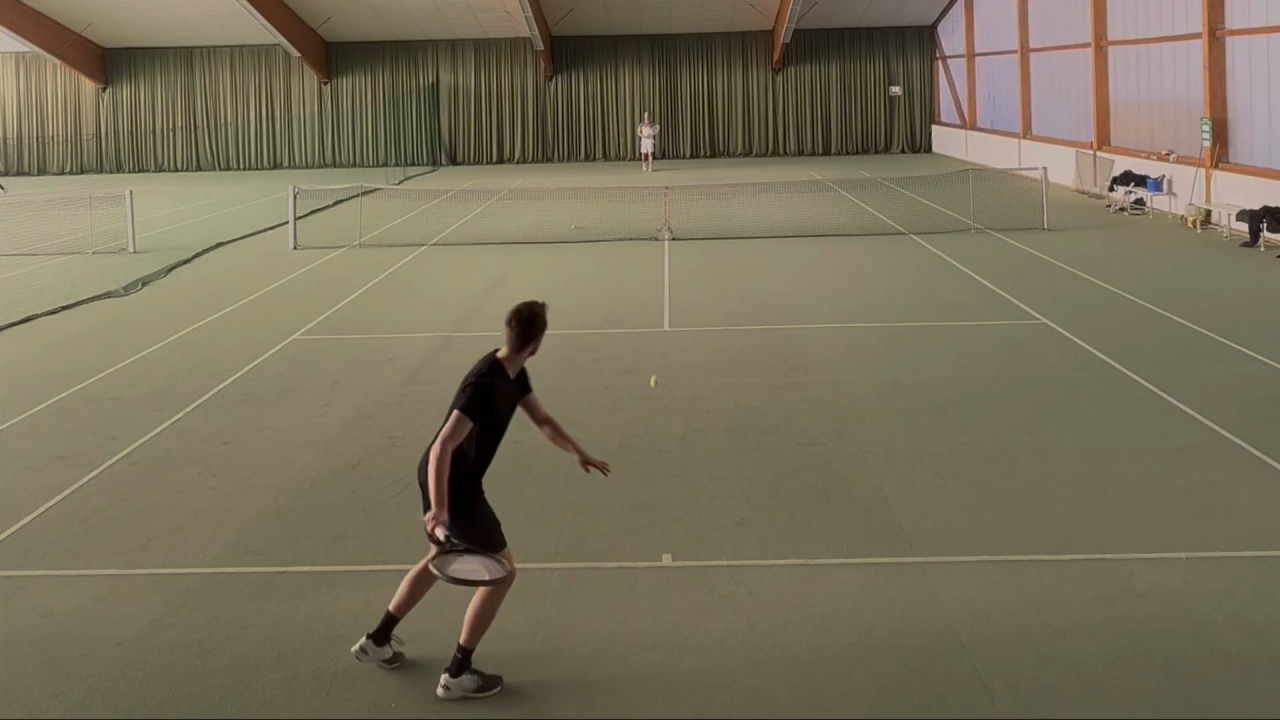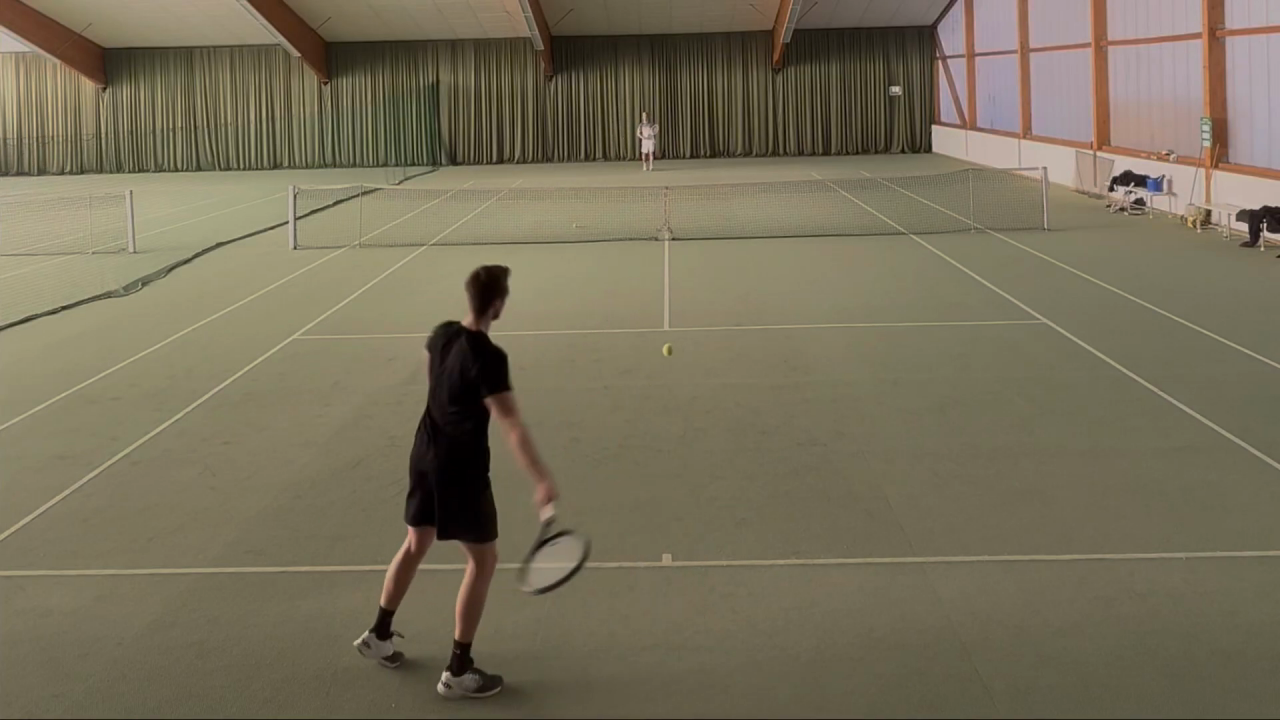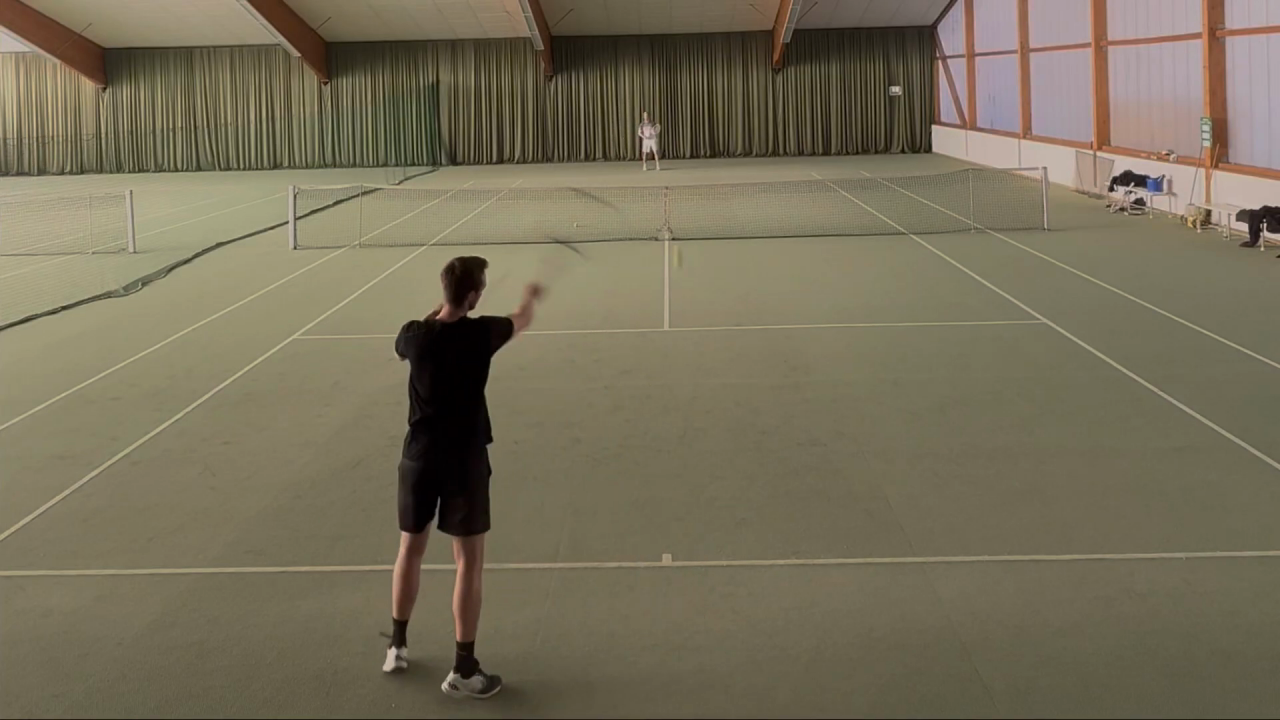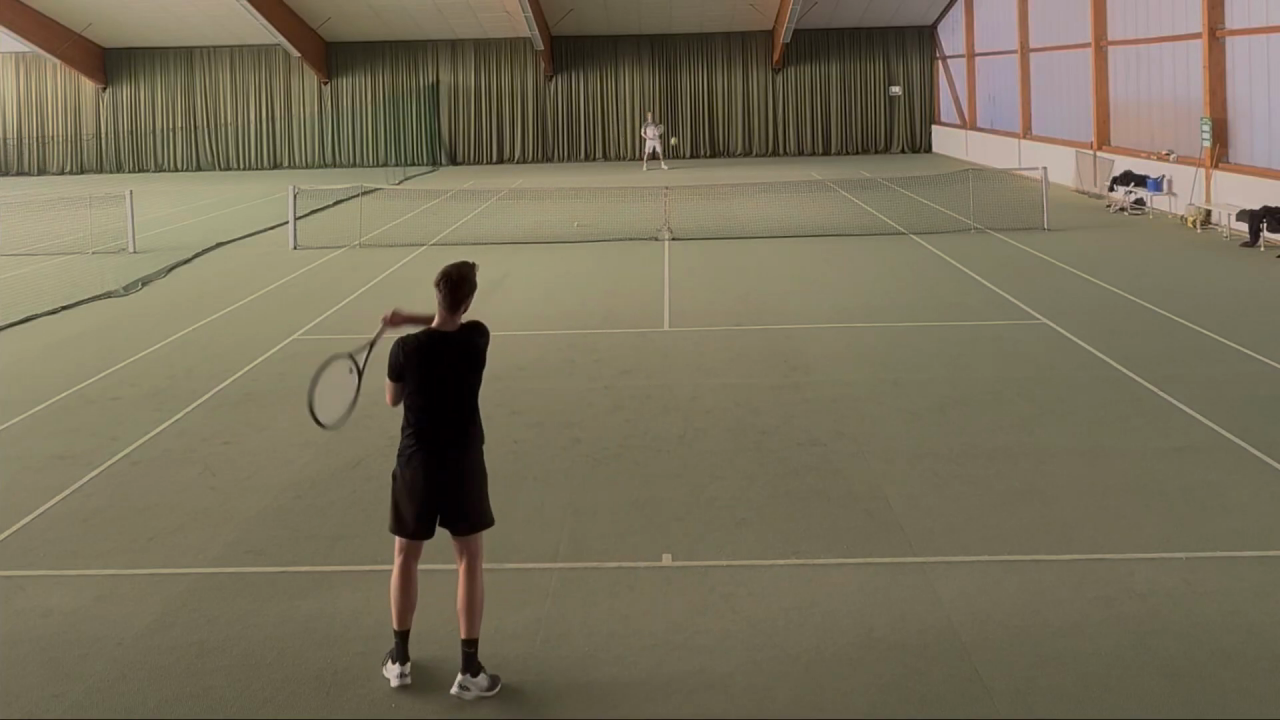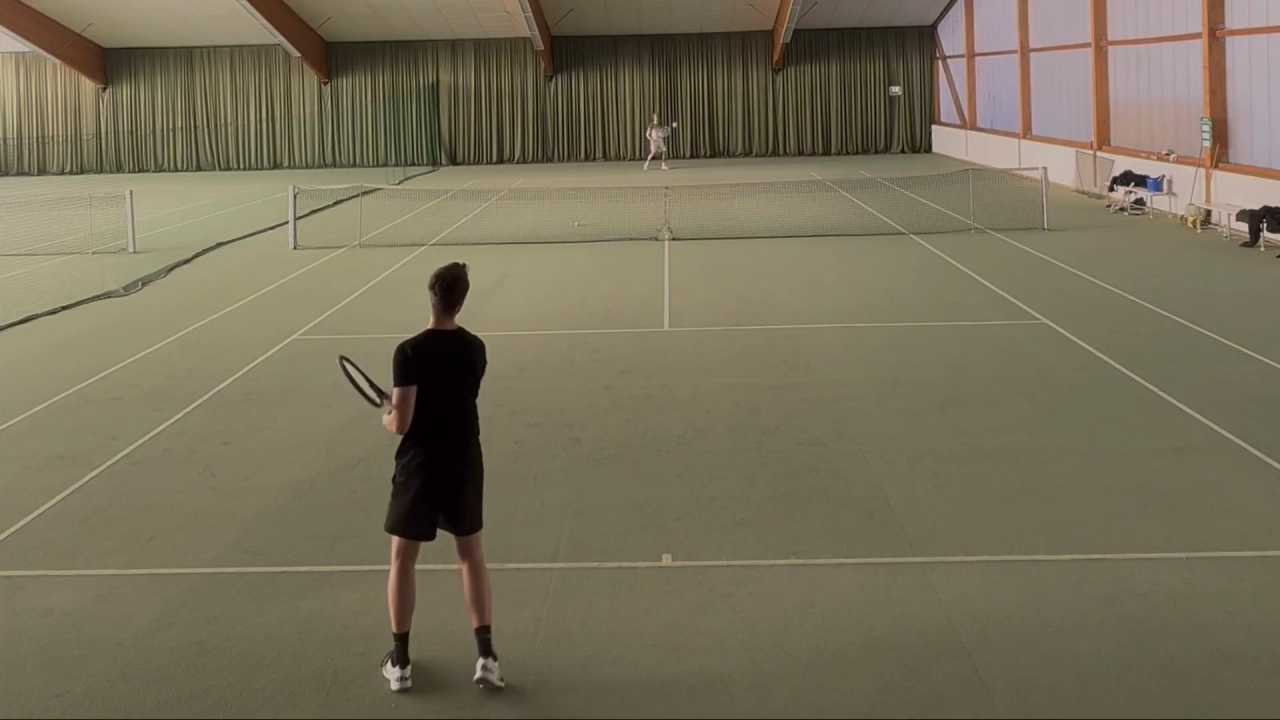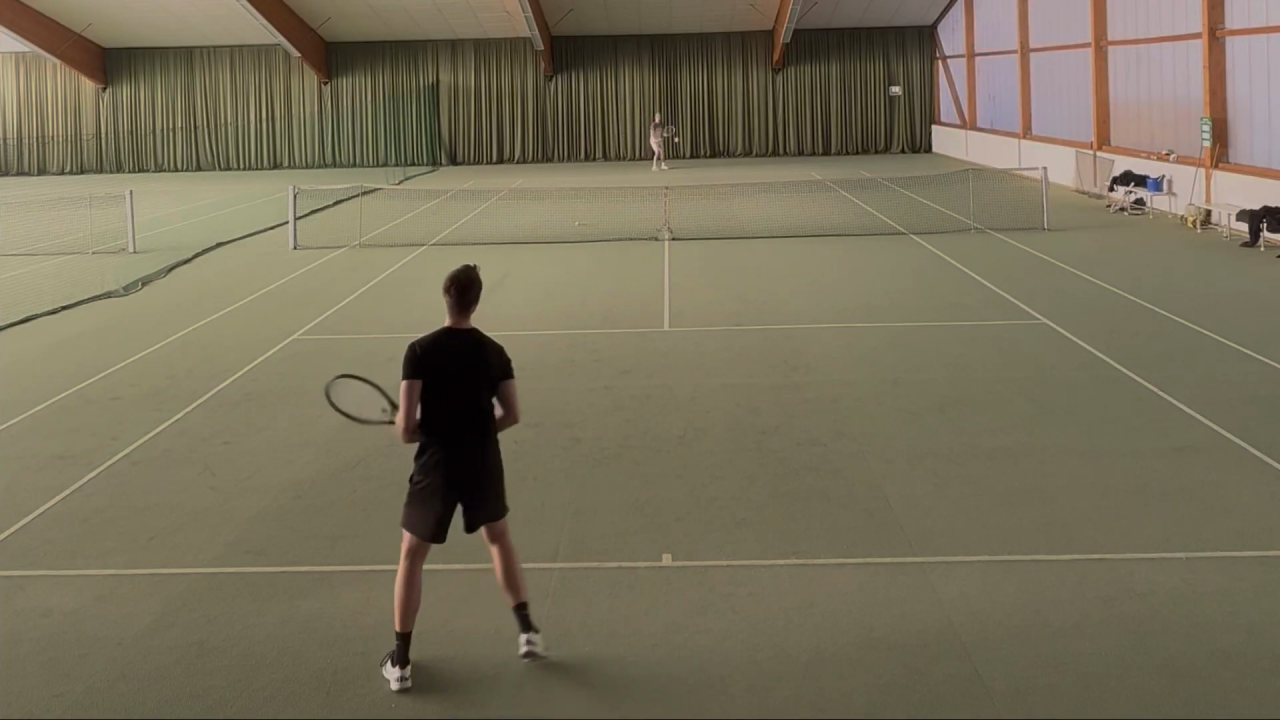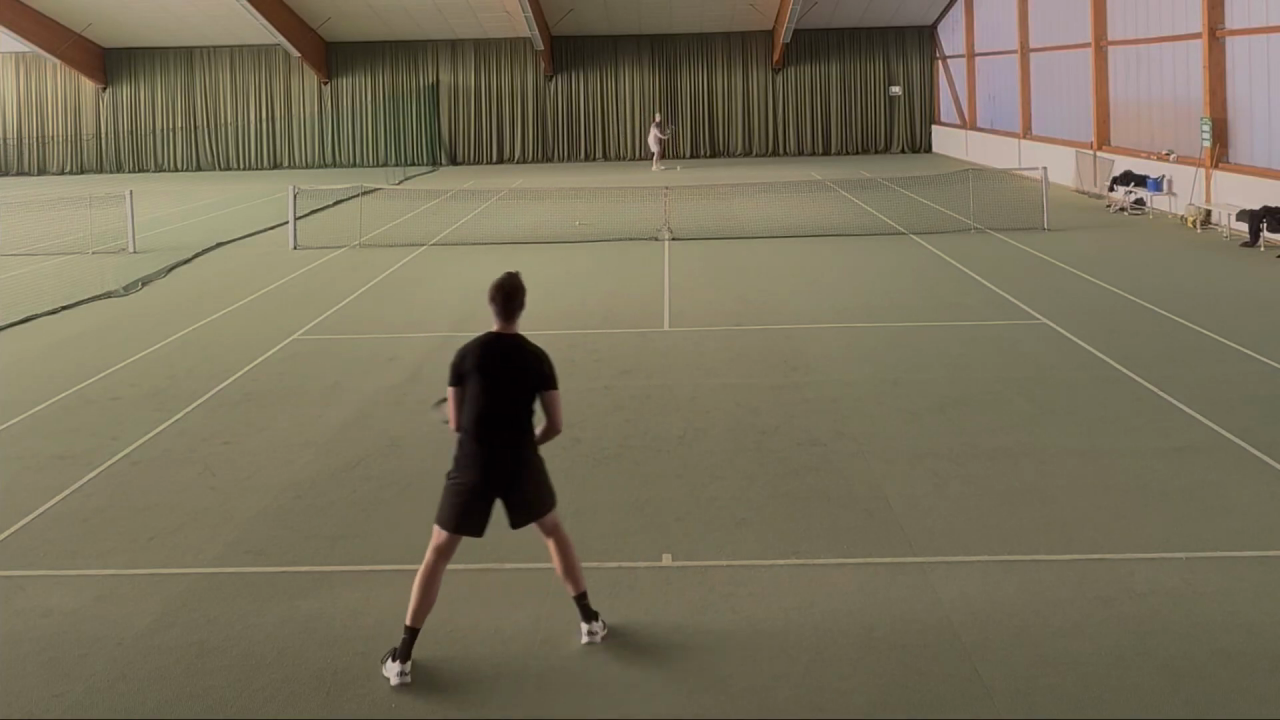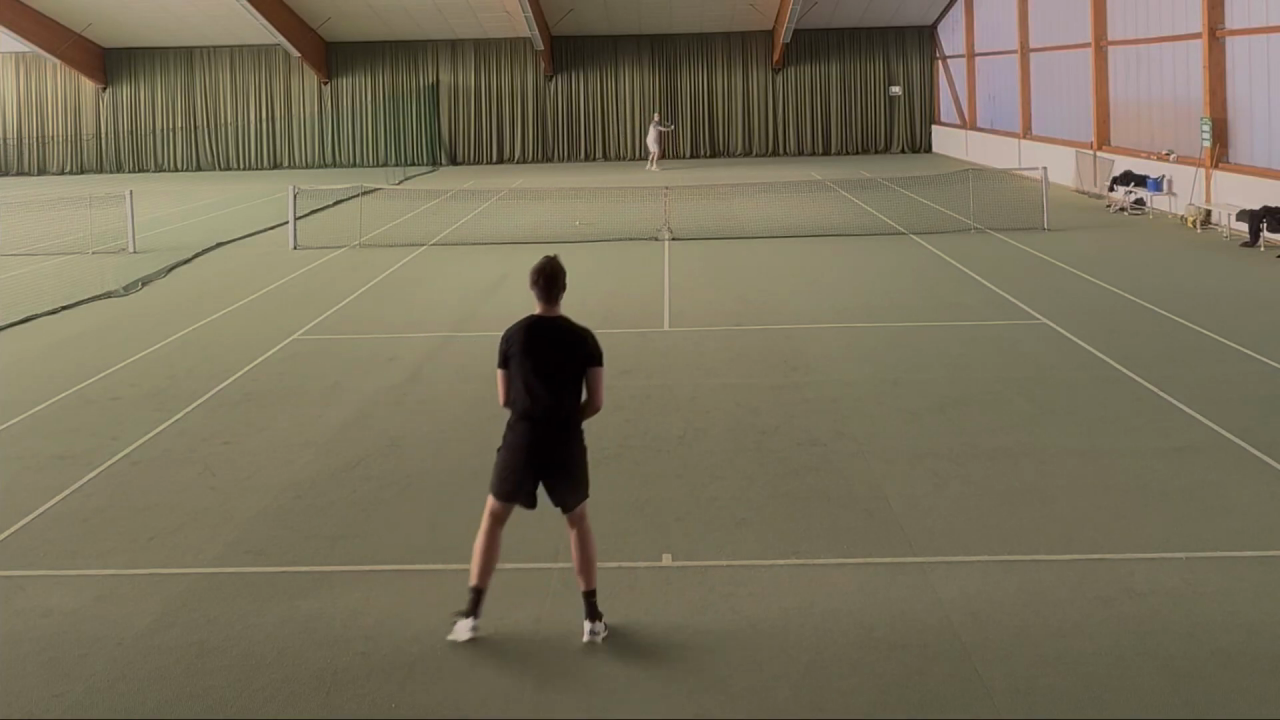
dt=0.2s
person 1, frame 1
left shoulder: (513, 373)
right shoulder: (484, 385)
left elbow: (543, 420)
right elbow: (442, 448)
left wrist: (581, 454)
right wrist: (438, 505)
left hip: (457, 482)
right hip: (455, 488)
right knee: (502, 573)
left ankle: (377, 640)
right ankle: (457, 673)
person 1, frame 2
left shoulder: (443, 333)
right shoulder: (489, 356)
right elbow: (511, 425)
right wrist: (541, 479)
left hip: (426, 456)
right hip: (458, 466)
left knee: (415, 545)
right knee: (483, 563)
left ankle: (379, 633)
right ankle: (458, 669)
person 1, frame 3
left shoulder: (414, 334)
right shoulder: (479, 332)
right elbow: (522, 319)
left wrist: (438, 315)
right wrist: (531, 295)
left hip: (419, 456)
right hip: (464, 460)
left knee: (411, 549)
right knee: (470, 562)
left ankle: (397, 646)
right ankle: (464, 669)
person 1, frame 4
left shoulder: (405, 348)
right shoulder: (475, 338)
left elbow: (392, 400)
right wrist: (411, 319)
left hip: (416, 464)
right hip: (463, 464)
left knee: (405, 558)
right knee: (469, 563)
left ankle: (400, 659)
right ankle: (470, 669)
person 1, frame 5
left shoulder: (408, 352)
right shoulder: (475, 349)
left elbow: (401, 424)
left wrist: (387, 417)
left hip: (418, 467)
right hip: (465, 465)
left knee: (402, 561)
right knee: (471, 558)
left ankle: (400, 662)
right ankle: (485, 654)
person 1, frame 6
left shoulder: (421, 350)
right shoulder: (493, 351)
left elbow: (406, 426)
right elbow: (512, 415)
left wrist: (407, 430)
left hip: (436, 466)
right hip: (483, 463)
left knee: (411, 559)
right knee: (499, 539)
left ankle: (401, 661)
right ankle: (526, 630)
person 1, frame 7
left shoulder: (467, 355)
right shoulder: (537, 358)
left elbow: (456, 423)
right elbow: (555, 425)
left hip: (474, 466)
right hip: (522, 465)
left knee: (437, 555)
right knee: (554, 532)
left ankle: (403, 656)
right ankle: (588, 619)
person 1, frame 8
left shoulder: (513, 335)
right shoulder: (584, 339)
left elbow: (505, 400)
right elbow: (595, 403)
left hip: (520, 442)
right hip: (566, 444)
left knee: (492, 520)
right knee: (579, 524)
left ankle: (471, 614)
right ankle: (592, 617)
